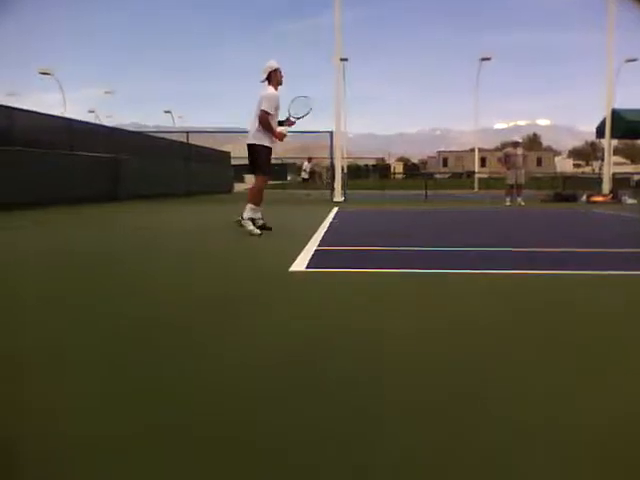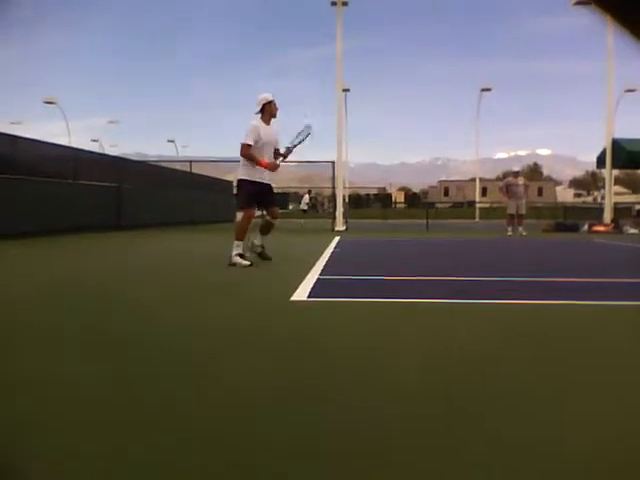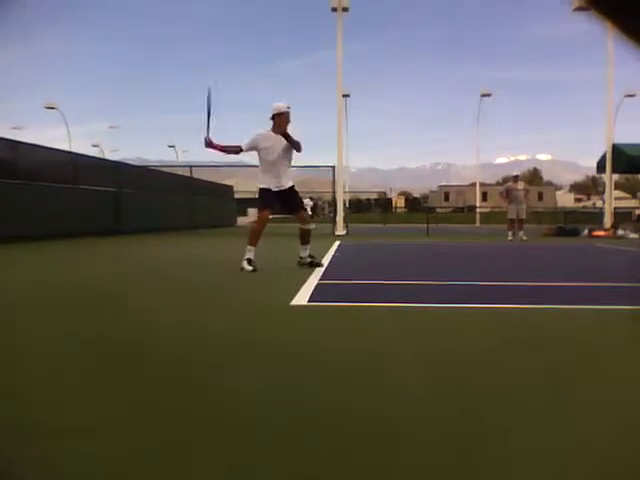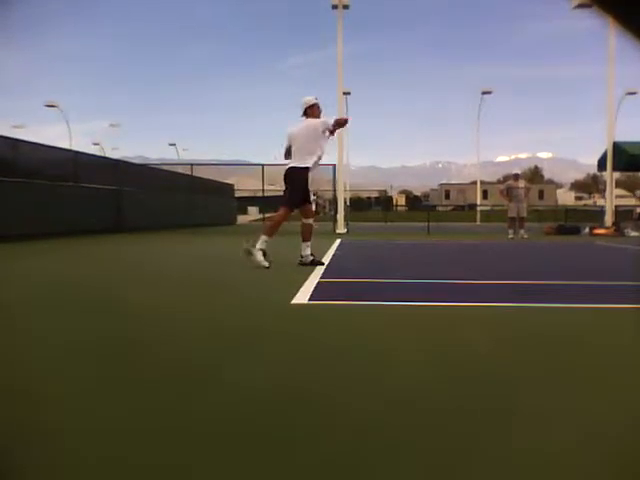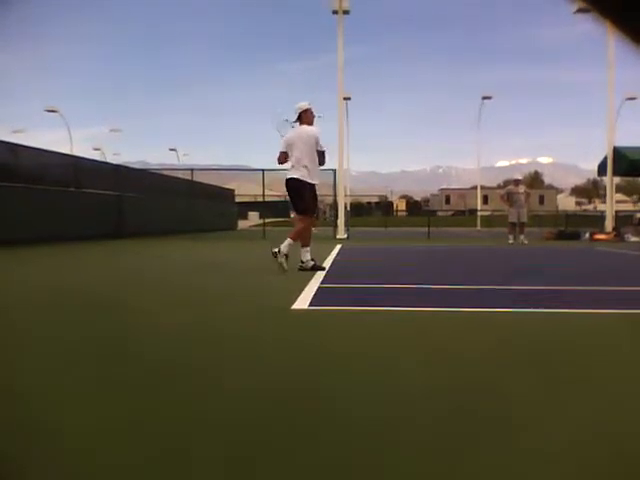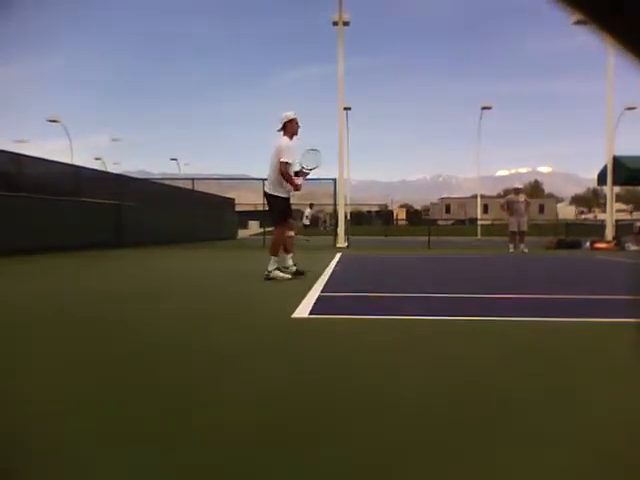
dt=0.5s
person 1, frame 1
left shoulder: (269, 94)
right shoulder: (272, 94)
right elbow: (262, 119)
left wrist: (282, 123)
right wrist: (277, 133)
left hip: (259, 142)
right hip: (260, 142)
left knee: (262, 180)
right knee: (261, 179)
left ankle: (257, 218)
right ankle: (247, 216)
person 1, frame 2
left shoulder: (273, 131)
right shoulder: (255, 126)
left elbow: (275, 154)
right elbow: (244, 152)
left wrist: (283, 154)
right wrist: (264, 164)
left hip: (264, 180)
right hip: (248, 178)
left knee: (274, 214)
right knee: (248, 213)
left ankle: (257, 244)
right ankle: (236, 253)
person 1, frame 3
left shoulder: (289, 137)
right shoulder: (260, 138)
left elbow: (298, 148)
right elbow: (239, 149)
left wrist: (285, 135)
right wrist: (215, 146)
left hip: (287, 187)
right hip: (267, 187)
left knee: (305, 219)
right knee: (262, 218)
left ankle: (305, 256)
right ankle: (248, 258)
person 1, frame 4
left shoulder: (294, 130)
right shoulder: (320, 124)
left elbow: (287, 155)
right elbow: (341, 122)
right wrist: (332, 130)
left hip: (295, 173)
right hip: (299, 173)
left knee: (308, 213)
right knee: (285, 211)
left ankle: (305, 255)
right ankle: (260, 247)
person 1, frame 5
left shoulder: (289, 135)
right shoulder: (314, 132)
left elbow: (281, 160)
right elbow: (322, 161)
left hip: (292, 180)
right hip: (305, 181)
left knee: (304, 220)
right knee: (308, 221)
left ankle: (306, 260)
right ankle: (282, 250)
person 1, frame 6
left shoulder: (281, 143)
right shoulder: (286, 144)
right elbow: (283, 170)
left wrist: (296, 174)
right wrist: (294, 184)
left hip: (280, 193)
right hip: (277, 193)
left knee: (289, 227)
right knee: (281, 230)
left ankle: (288, 265)
right ankle: (272, 269)
